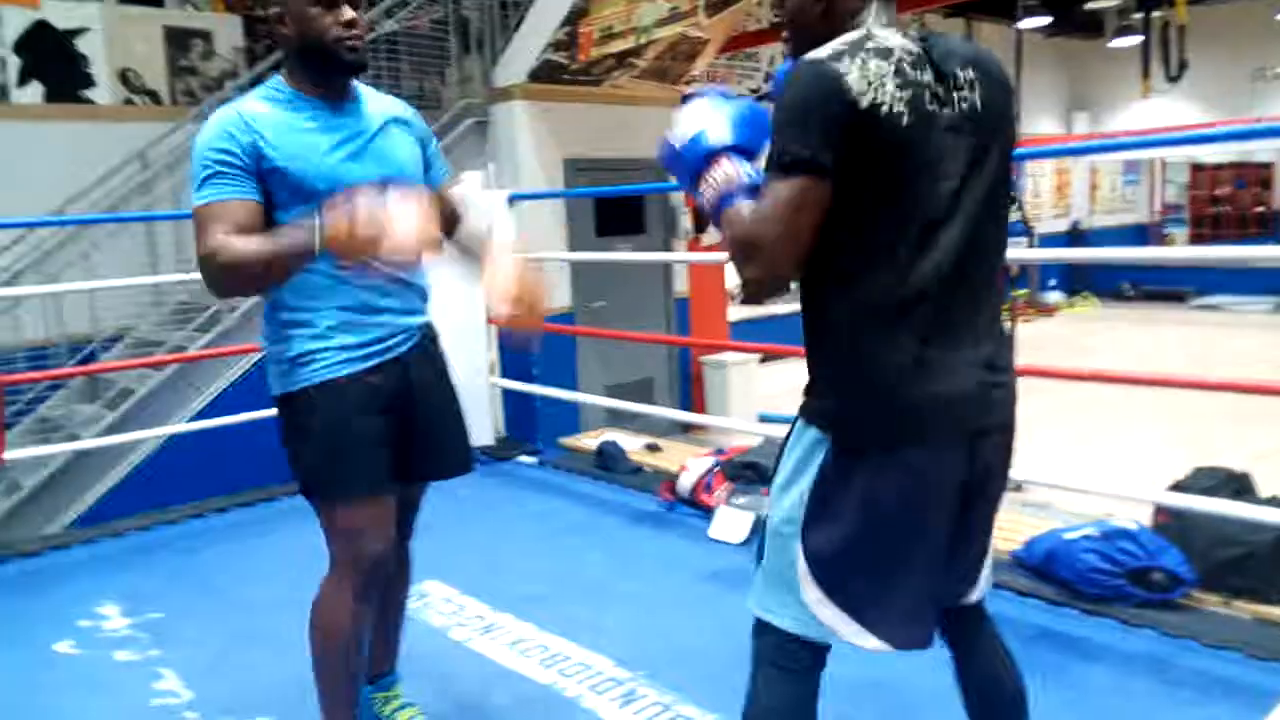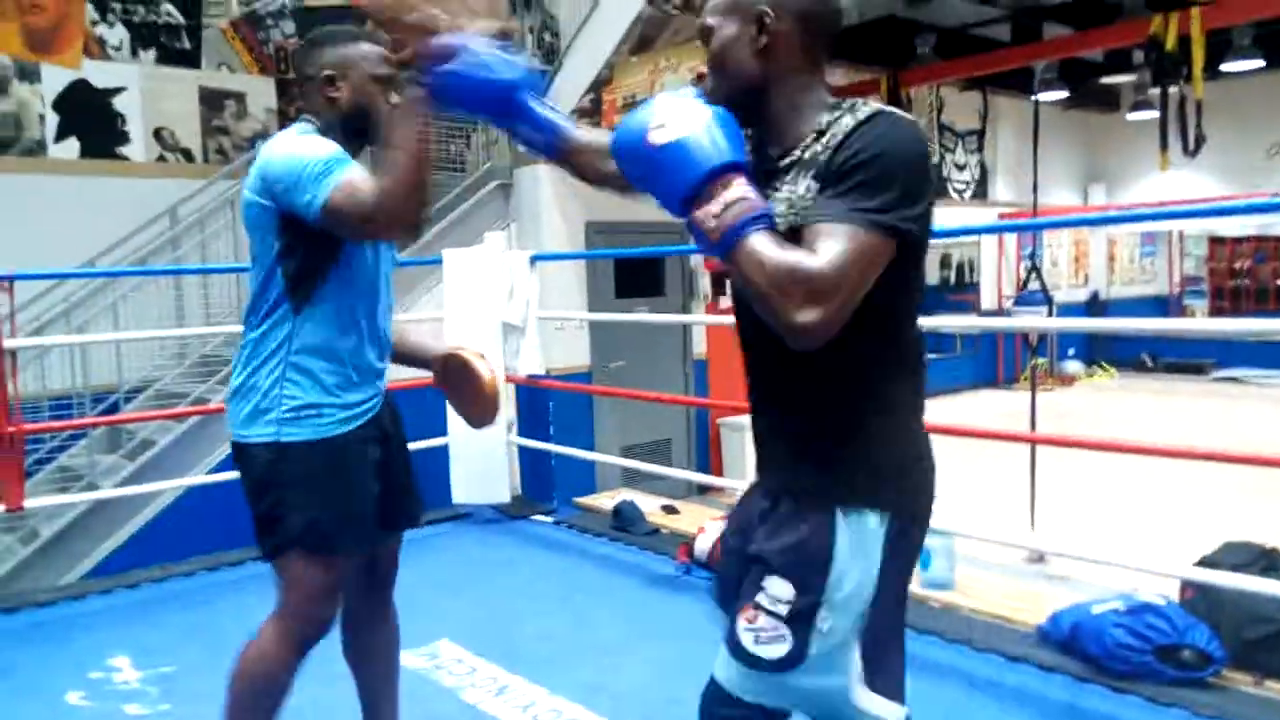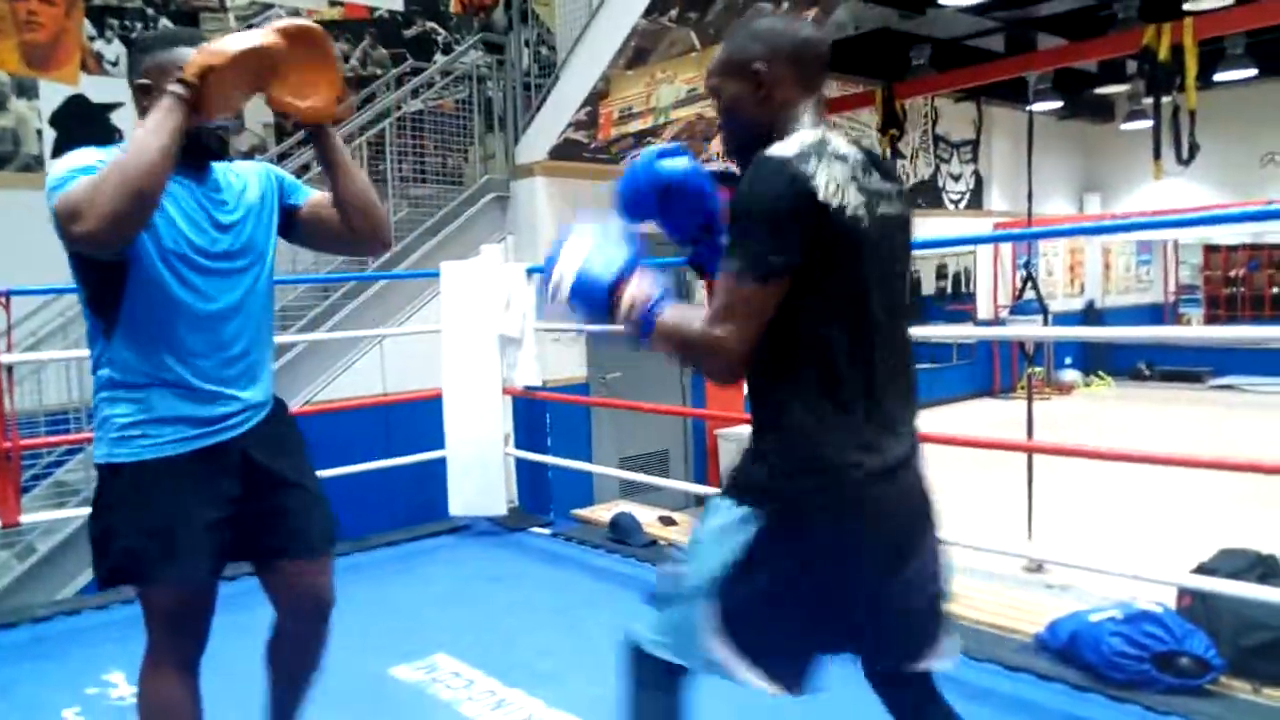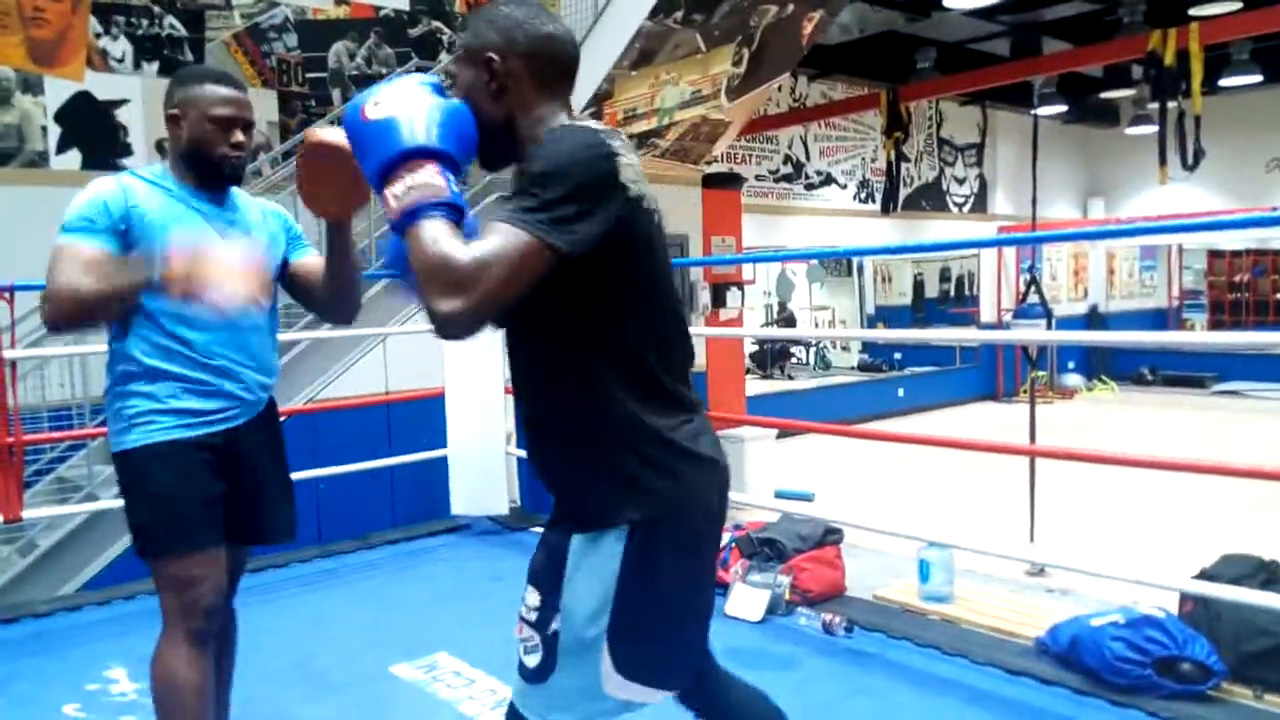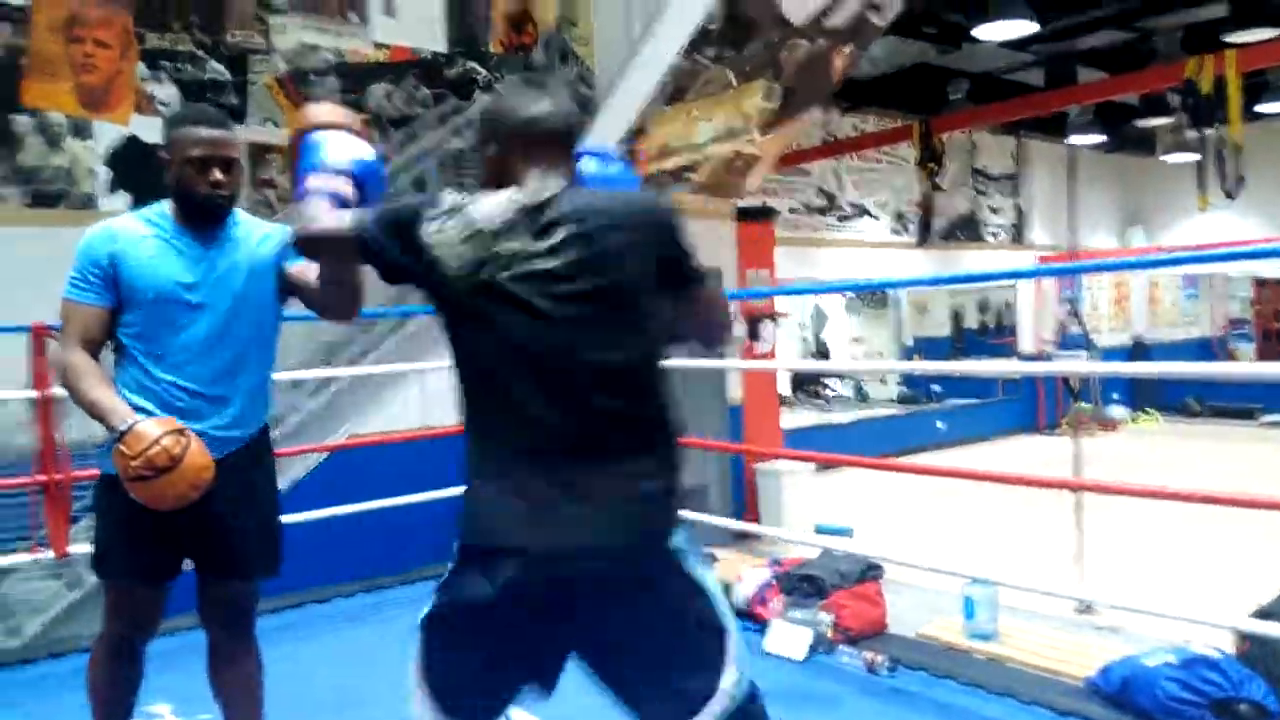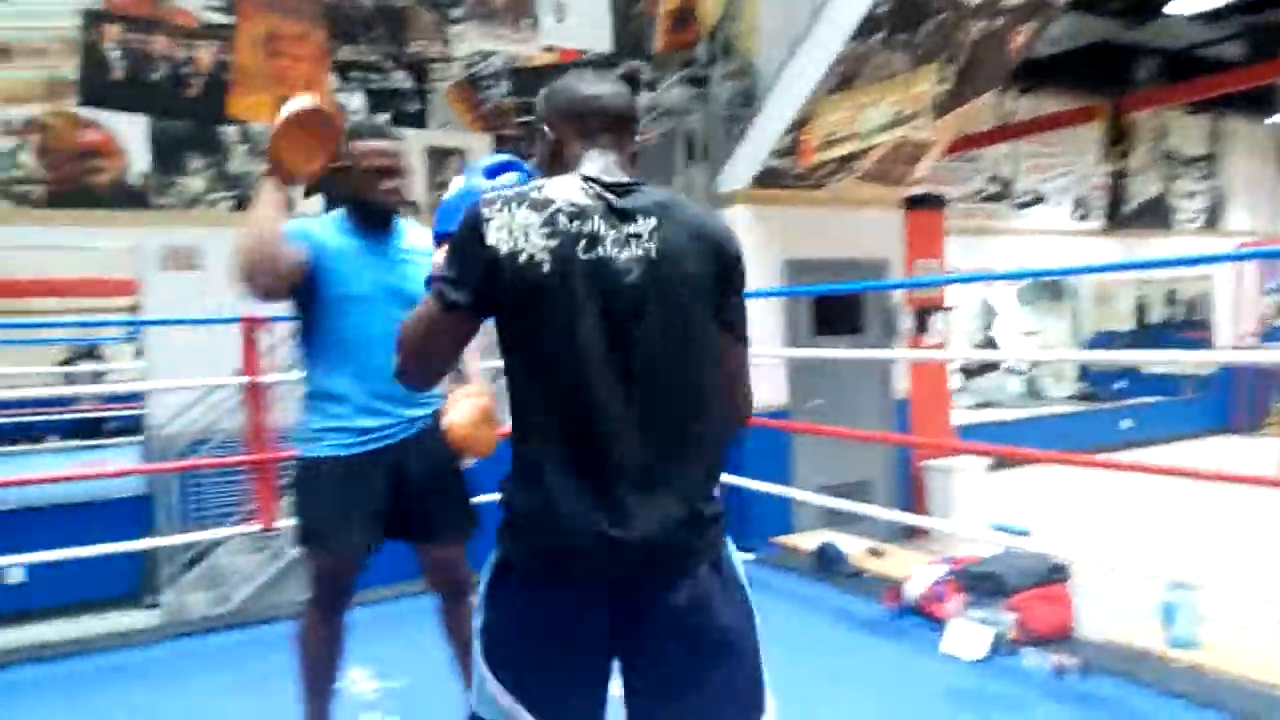
dt=0.7s
person 1, frame 1
left shoulder: (822, 79)
right shoulder: (981, 74)
left elbow: (764, 267)
left wrist: (718, 169)
left hip: (870, 414)
right hip: (981, 402)
left knee: (787, 639)
right knee: (961, 606)
person 1, frame 2
left shoulder: (882, 143)
right shoulder: (754, 149)
left elbow: (810, 308)
right elbow: (622, 163)
left wrist: (714, 193)
right wrist: (520, 107)
left hip: (855, 487)
right hip: (799, 476)
person 1, frame 3
left shoulder: (777, 176)
right shoulder: (875, 177)
left elbow: (724, 352)
left wrist: (626, 285)
right wrist: (709, 241)
left hip: (798, 484)
right hip: (889, 479)
left knee: (657, 655)
person 1, frame 4
left shoulder: (572, 159)
right shoulder: (602, 161)
left elbow: (457, 302)
left wrist: (413, 181)
left hip: (632, 496)
right hip: (680, 472)
person 1, frame 5
left shoulder: (441, 232)
right shoulder: (644, 220)
left elbow: (315, 236)
right elbow: (712, 331)
left hip: (504, 547)
right hip: (631, 540)
person 1, frame 6
left shoulder: (499, 219)
right shoulder: (704, 235)
left elbow: (416, 367)
right elbow: (733, 404)
left wrist: (453, 257)
left hip: (554, 547)
right hip: (684, 541)
person 2, frame 1
left shoulder: (398, 119)
right shoulder: (242, 128)
left elbow: (449, 210)
right elbow: (221, 260)
left wrist: (493, 253)
right wrist: (323, 239)
left hip: (412, 351)
right hip: (328, 370)
left knee: (395, 534)
right knee: (360, 553)
person 2, frame 2
left shoulder: (355, 173)
right shoulder: (295, 155)
right elbow: (399, 217)
left wrist: (437, 357)
right wrist: (407, 77)
left hip: (359, 416)
right hip: (296, 422)
left knee: (374, 588)
right knee: (308, 610)
person 2, frame 3
left shoulder: (260, 183)
right shoulder: (88, 169)
left elbow: (370, 238)
right elbow: (98, 227)
left wrist: (320, 127)
right wrist: (179, 100)
left hip: (259, 428)
right hip: (157, 448)
left knee: (311, 601)
right knee: (178, 638)
person 2, frame 4
left shoulder: (268, 219)
right shoulder: (116, 199)
left elbow: (339, 307)
right elbow: (61, 305)
left wrist: (338, 225)
right wrist: (155, 271)
left hip: (248, 426)
right hip: (163, 433)
left knee: (217, 596)
right knee: (192, 611)
person 2, frame 5
left shoulder: (272, 244)
right shoulder: (112, 242)
left elbow: (342, 304)
right elbow: (76, 353)
right wrist: (127, 424)
left hip: (239, 462)
left knee: (233, 622)
right knee: (127, 628)
person 2, frame 6
left shoulder: (430, 248)
right shoulder: (316, 237)
right elbow: (261, 280)
right wrist: (274, 183)
left hip: (420, 436)
right hip: (339, 445)
left knee: (456, 577)
right knee: (331, 589)
